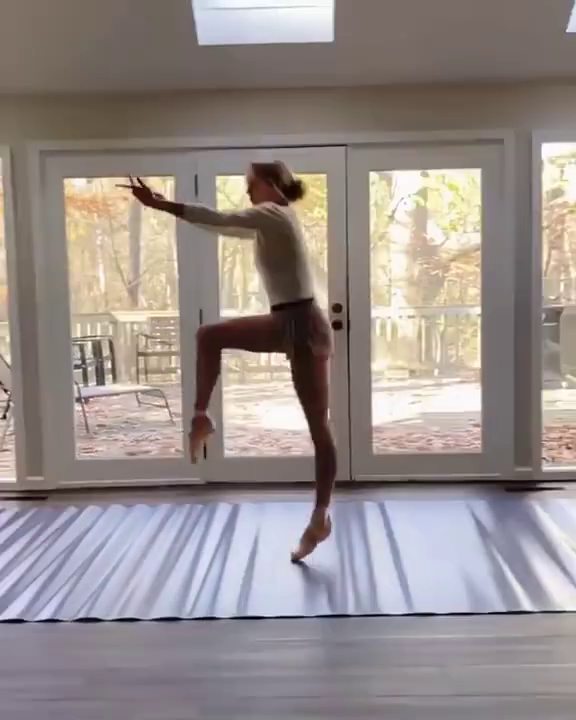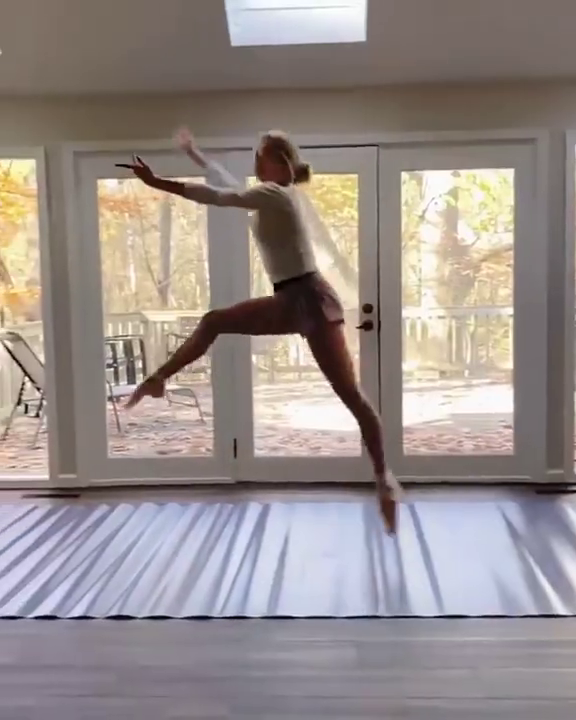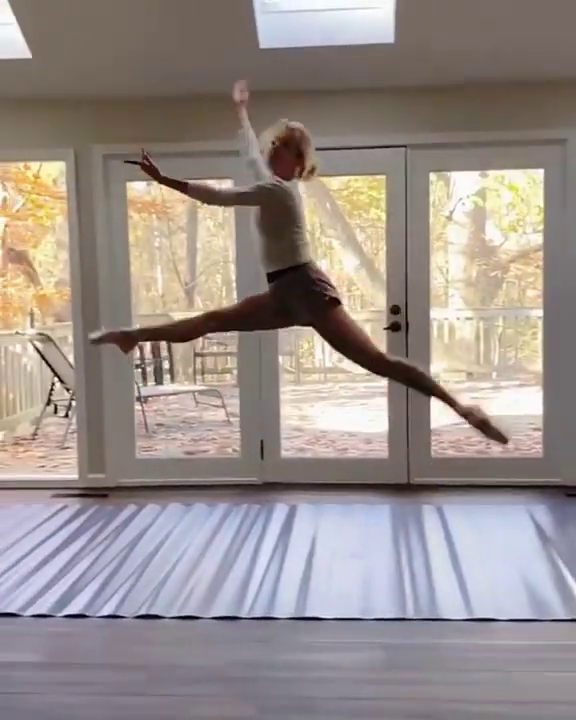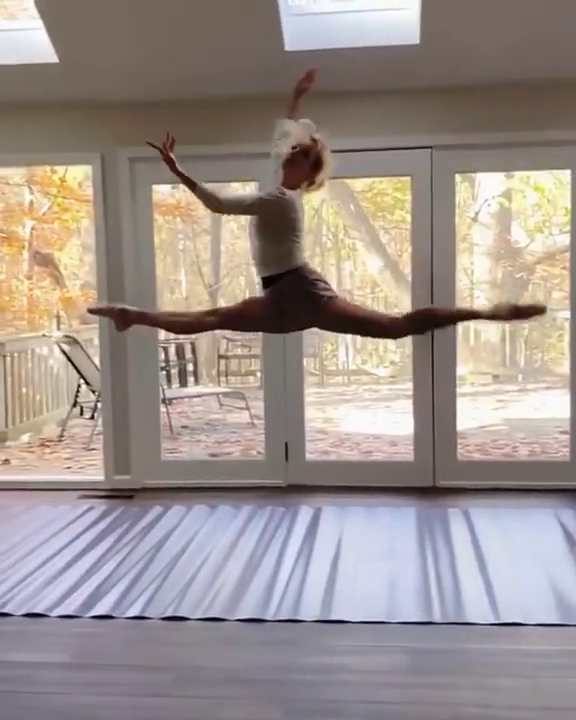
dt=0.5s
person 1, frame 1
left shoulder: (274, 214)
right shoulder: (269, 220)
left elbow: (217, 219)
right elbow: (222, 225)
left wrist: (158, 203)
right wrist: (165, 204)
left hip: (303, 325)
right hip: (283, 323)
left knee: (318, 427)
right knee: (209, 336)
left ankle: (321, 517)
right ankle: (200, 418)
person 1, frame 2
left shoulder: (274, 195)
right shoulder: (269, 197)
left elbow: (216, 196)
right elbow: (227, 181)
left wrist: (158, 182)
right wrist: (193, 153)
left hip: (312, 299)
right hip: (288, 301)
left knee: (351, 394)
right knee: (215, 321)
left ankle: (384, 478)
right ankle: (158, 378)
person 1, frame 3
left shoulder: (278, 192)
right shoulder: (272, 182)
left elbow: (218, 194)
right elbow: (251, 150)
left wrist: (165, 179)
right wrist: (241, 109)
left hip: (307, 291)
right hip: (283, 293)
left knee: (380, 362)
right knee: (210, 320)
left ankle: (459, 404)
right ankle: (134, 335)
person 1, frame 4
left shoulder: (279, 199)
right shoulder: (281, 193)
left elbow: (219, 203)
right elbow: (282, 132)
left wrist: (178, 171)
right wrist: (298, 96)
left hip: (303, 293)
right hip: (282, 301)
left knee: (399, 326)
right knee: (207, 319)
